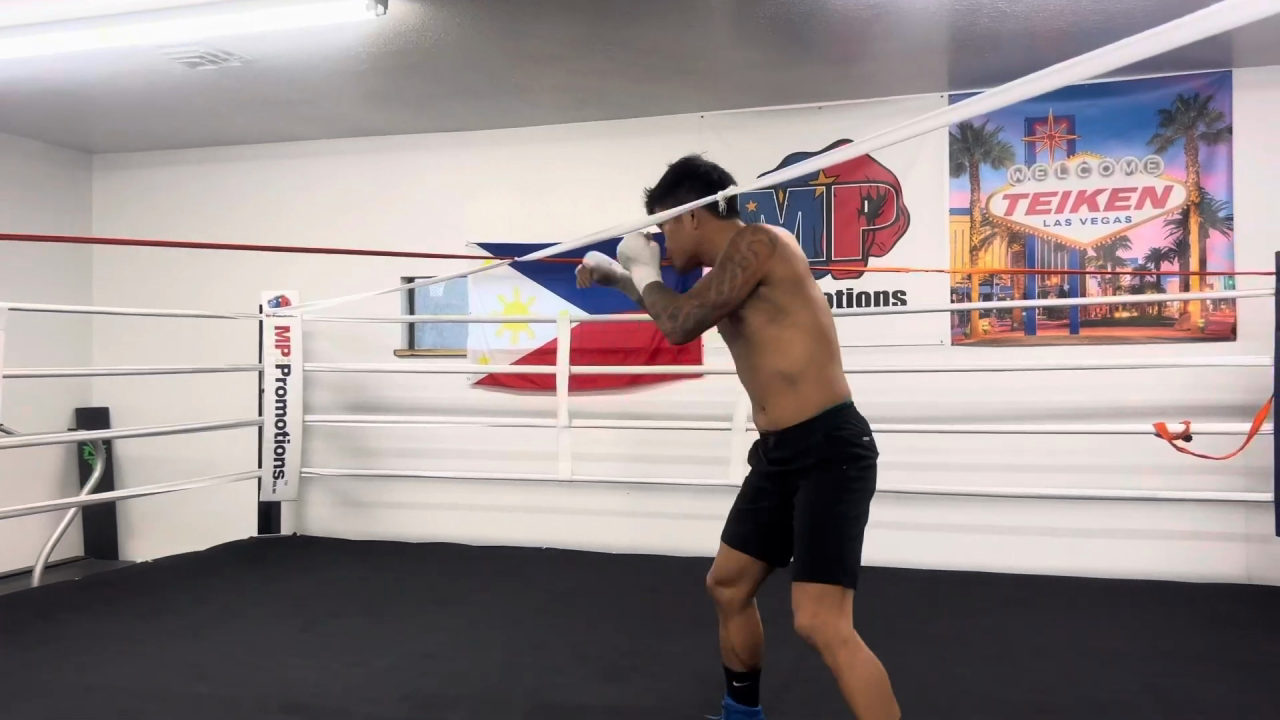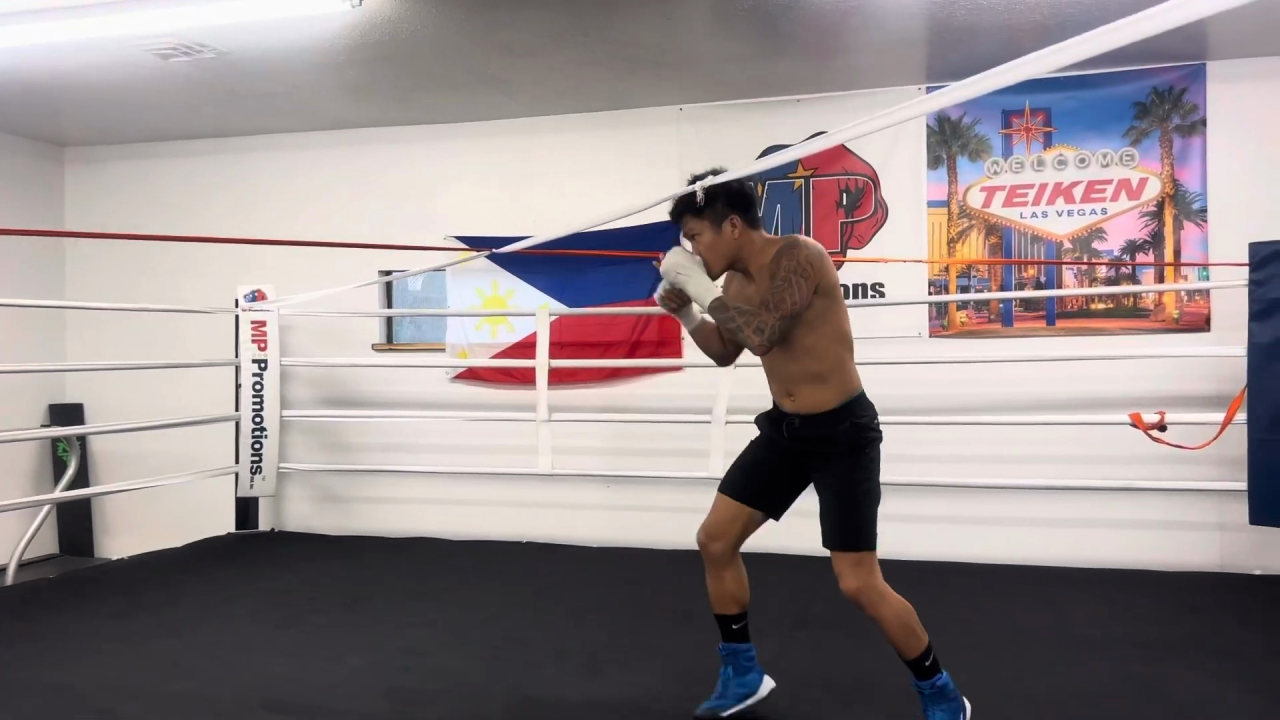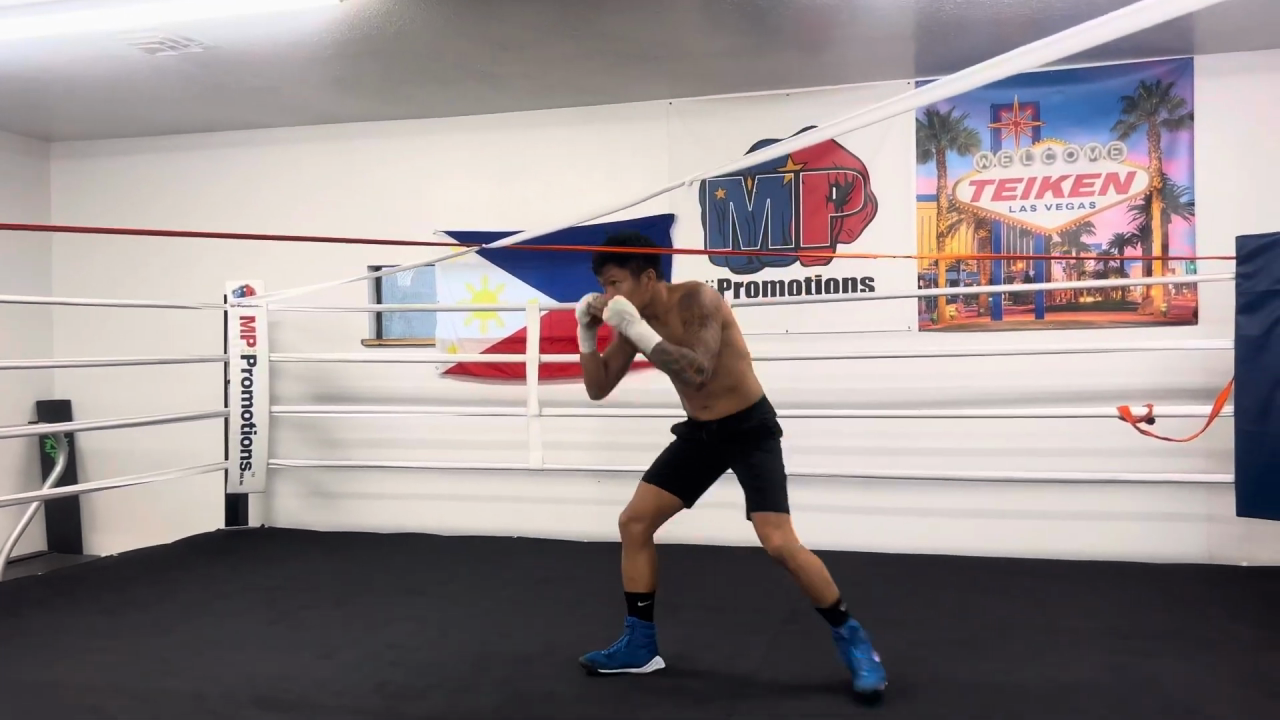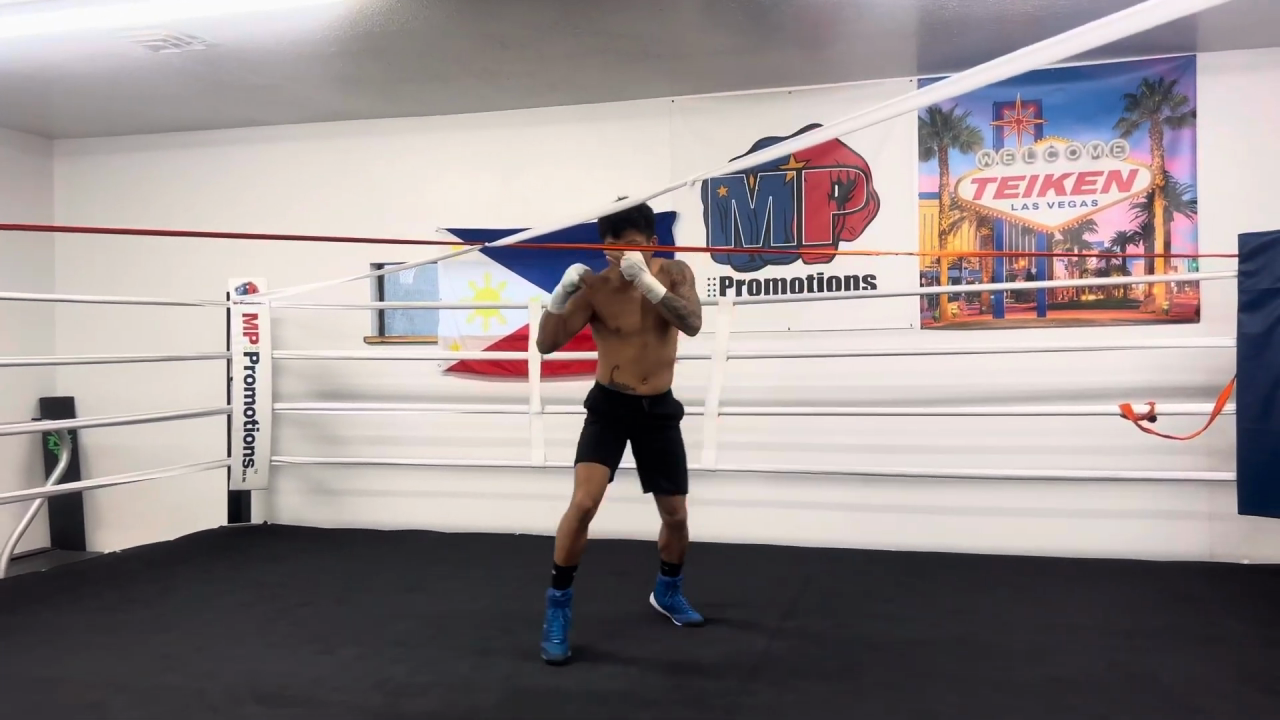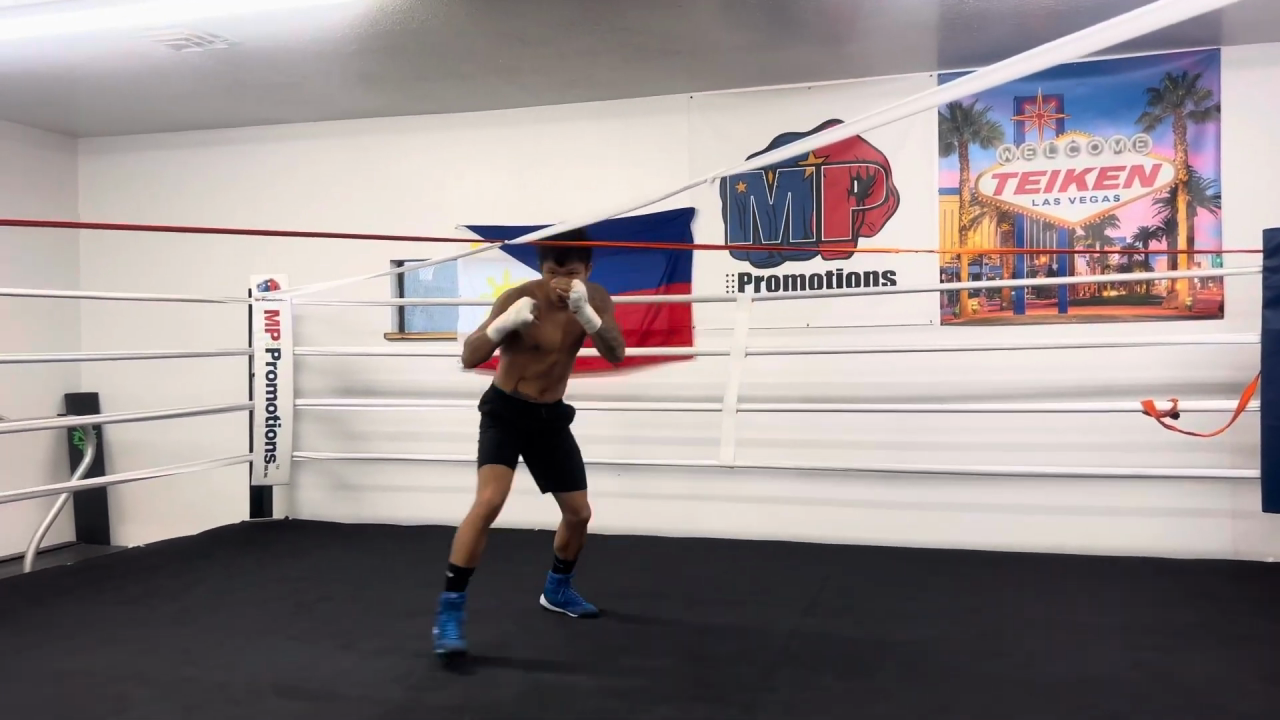
dt=0.5s
person 1, frame 1
left shoulder: (759, 242)
right shoulder: (733, 264)
left elbow: (678, 324)
right elbow: (689, 322)
left wrist: (645, 272)
right wrist: (623, 276)
left hip: (832, 449)
right hip: (779, 453)
left knee: (820, 622)
right knee: (728, 588)
person 1, frame 2
left shoulder: (801, 256)
right shoulder: (741, 277)
left elbow: (761, 332)
right elbow: (725, 350)
left wrist: (700, 284)
right wrist: (685, 309)
left hip: (846, 430)
right hip: (787, 429)
left knee: (858, 584)
right knee: (714, 540)
right ankle: (741, 673)
person 1, frame 3
left shoulder: (701, 297)
right shoulder: (641, 318)
left elbow: (696, 371)
right elbow: (598, 387)
left wrist: (638, 330)
right wrist: (586, 331)
left hip: (752, 427)
right hip: (702, 432)
left knee: (781, 544)
right knee: (633, 522)
left ankle: (852, 640)
right ankle: (639, 644)
person 1, frame 4
left shoulder: (674, 273)
right shoulder: (593, 287)
left elbow: (692, 323)
right elbow: (546, 344)
left wrist: (646, 281)
right wrist: (562, 292)
left hip: (659, 409)
right hip: (609, 406)
left knee: (675, 514)
right knee: (583, 505)
left ankle: (667, 592)
right ankle: (558, 609)
person 1, frame 5
left shoulder: (595, 298)
right shoulder: (518, 300)
left elbow: (616, 360)
right elbow: (469, 359)
left wrist: (588, 316)
right wrist: (505, 322)
left hip: (551, 416)
right hip: (507, 411)
left knee: (579, 512)
right knee: (488, 503)
left ankle: (557, 588)
right ankle: (450, 610)
